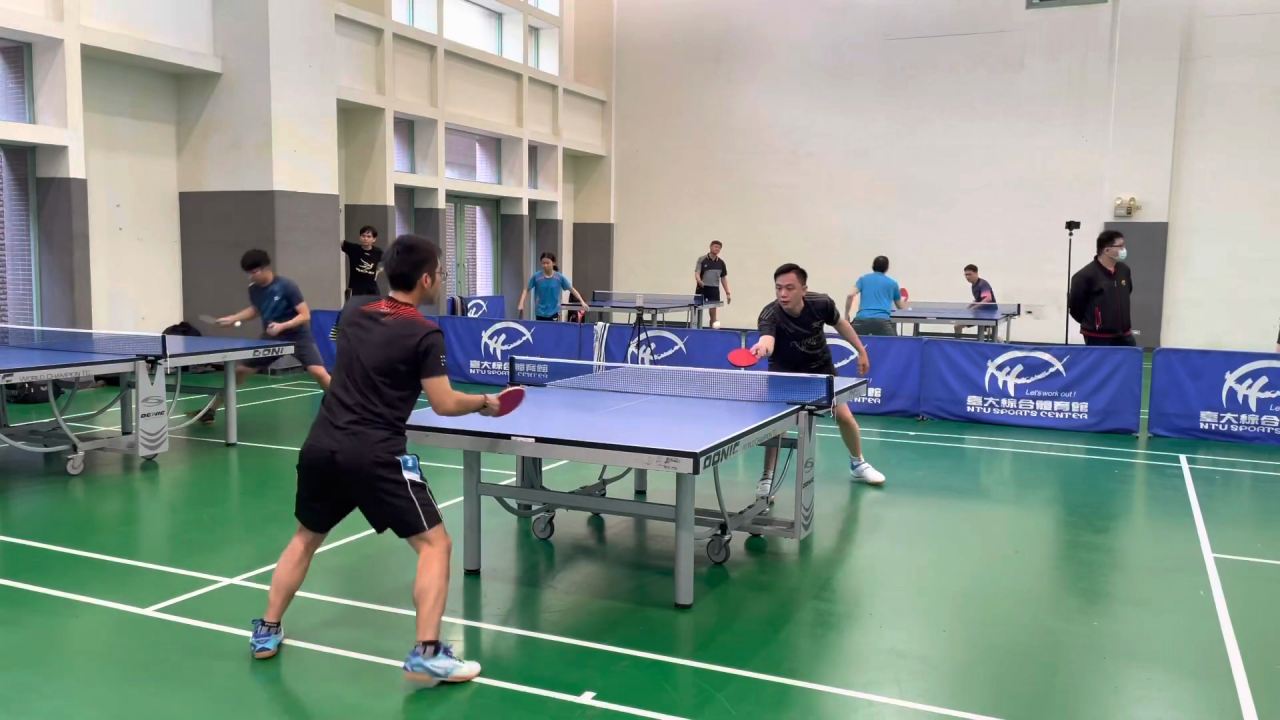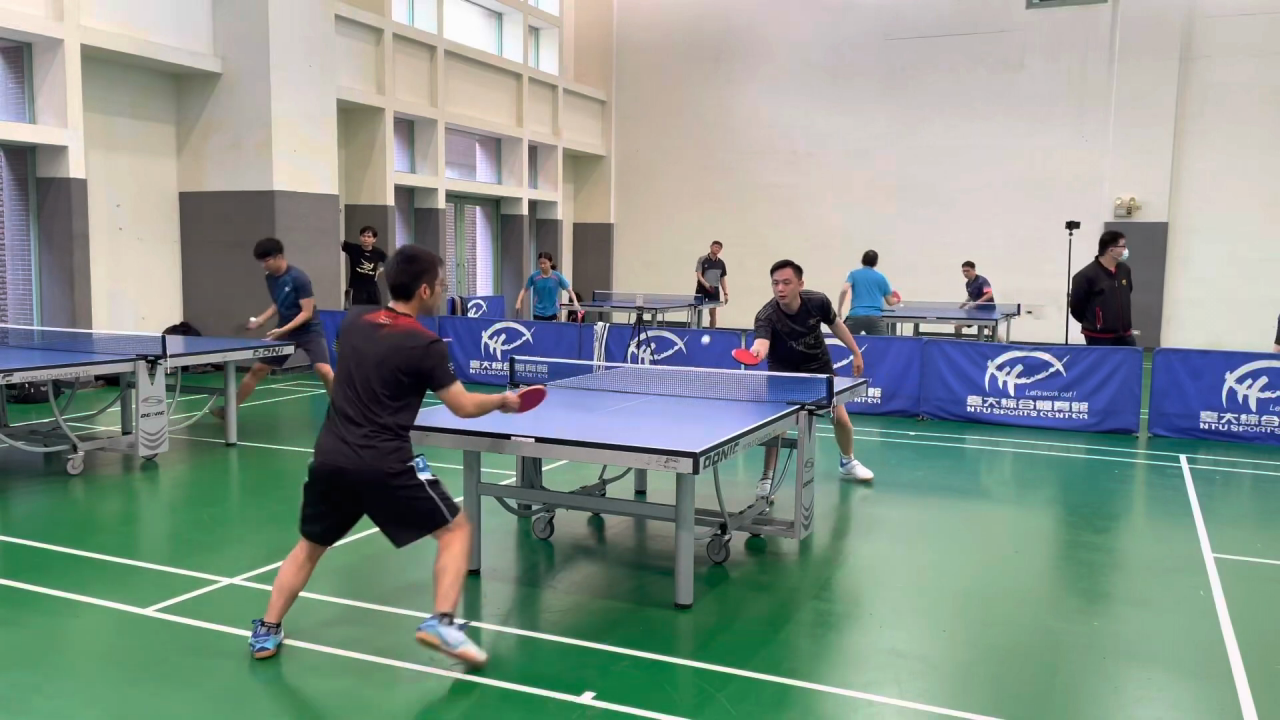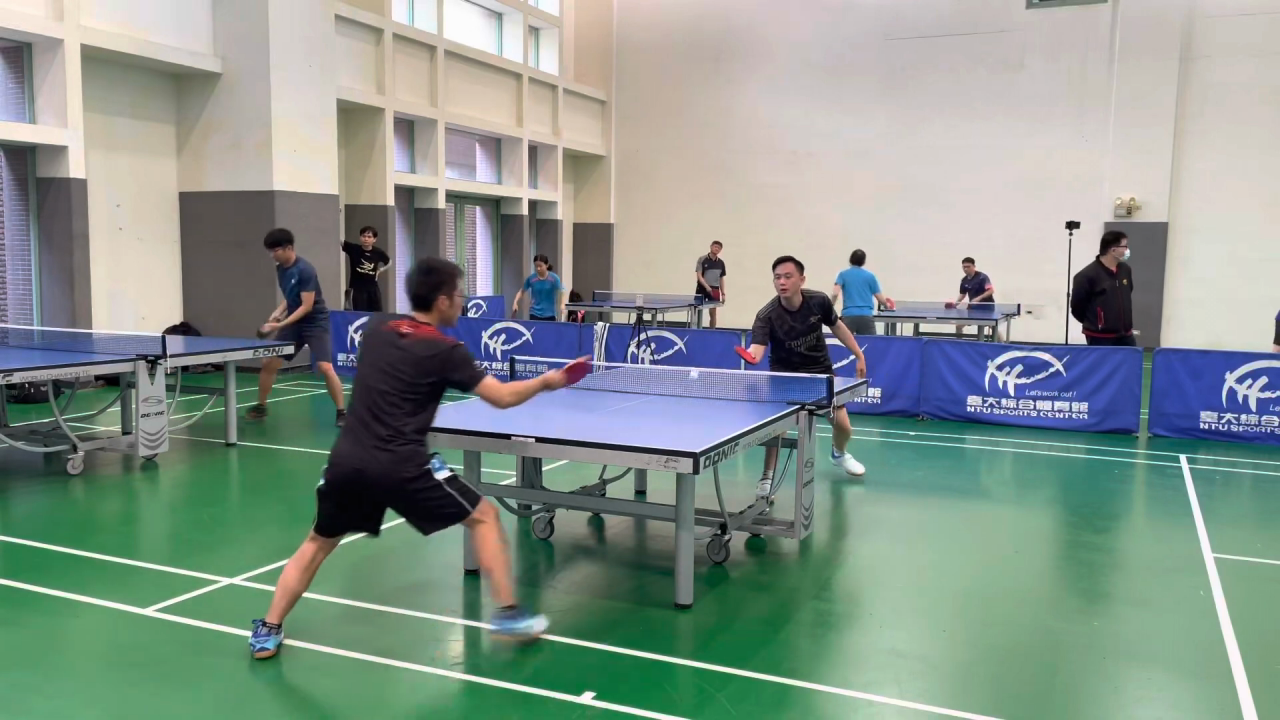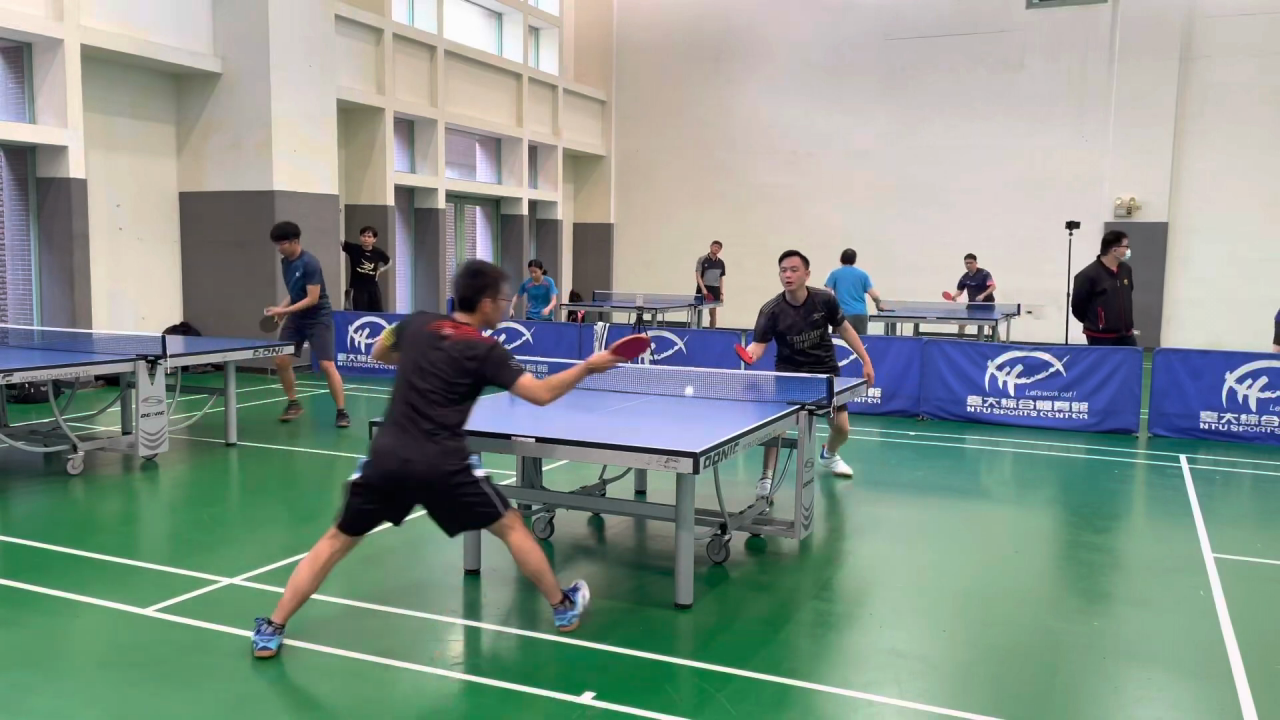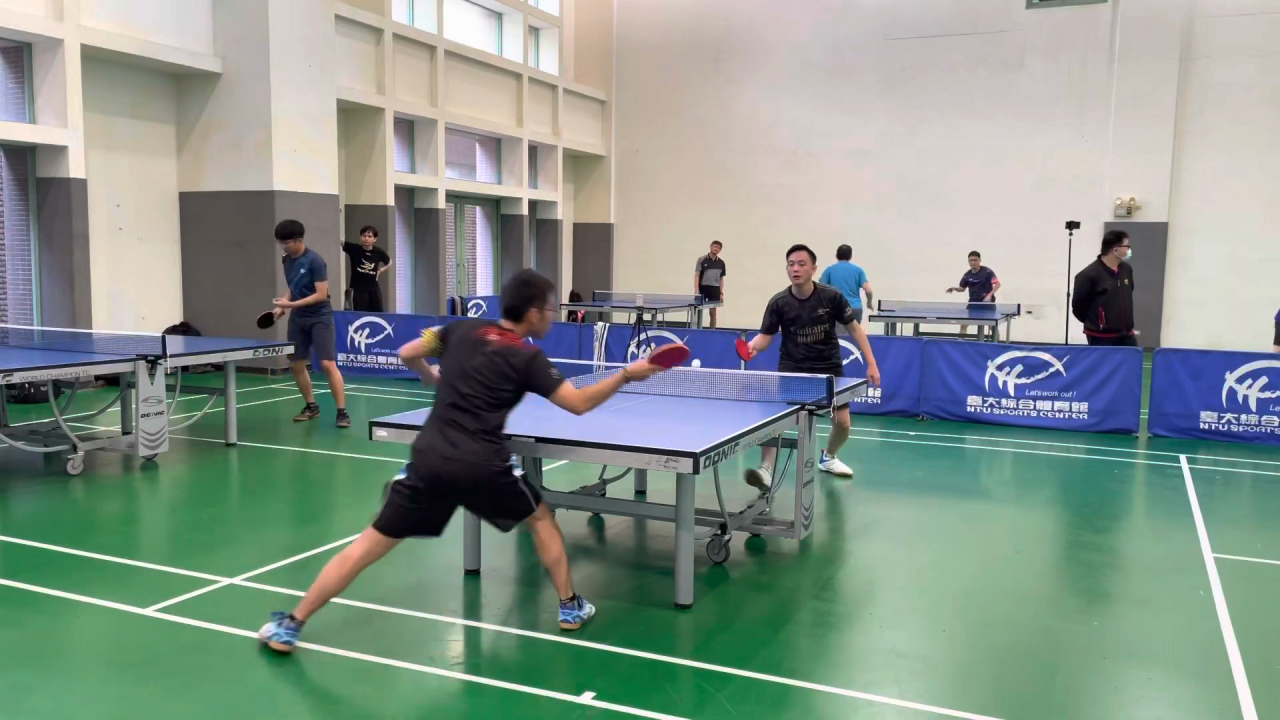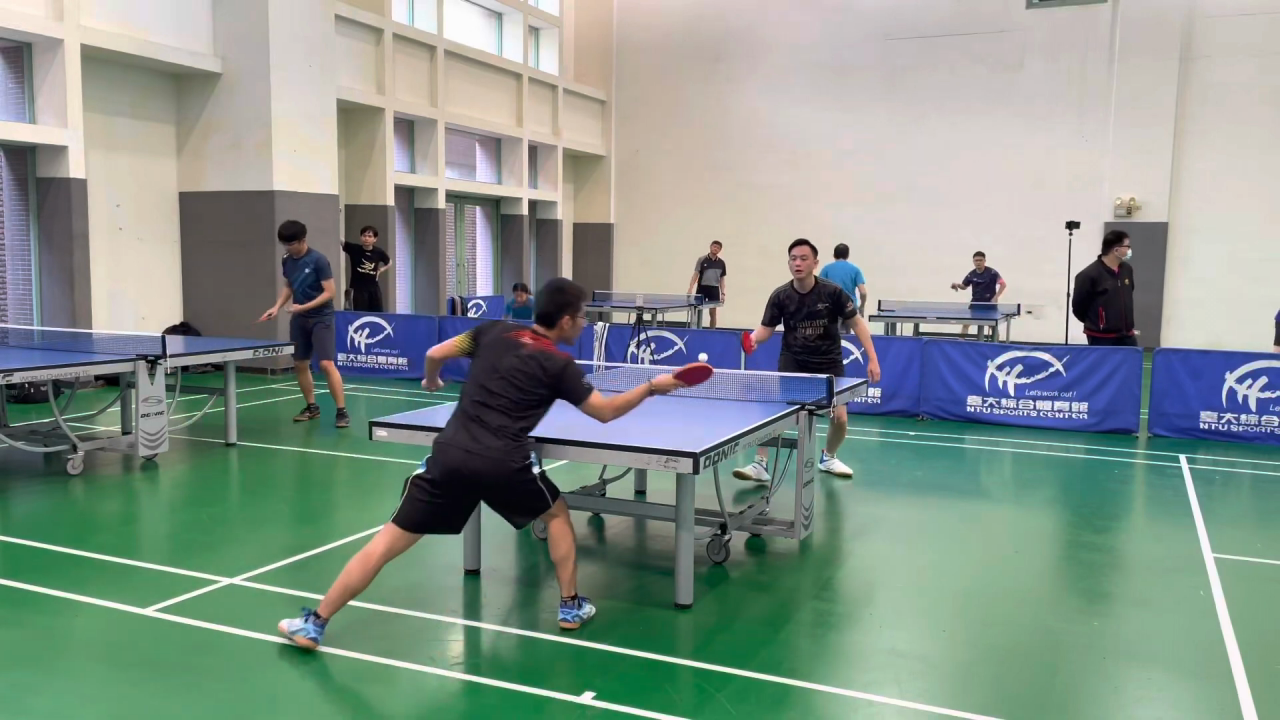
dt=0.1s
person 1, frame 1
left shoulder: (352, 312)
right shoulder: (425, 334)
right elbow: (445, 404)
right wrist: (484, 403)
left hip: (320, 445)
right hip: (376, 454)
left knee: (306, 537)
right knee: (434, 544)
left ankle: (266, 631)
right ankle: (427, 652)
person 1, frame 2
left shoulder: (355, 321)
right shoulder: (424, 344)
right elbow: (462, 407)
right wrist: (503, 401)
left hip: (330, 458)
right hip: (385, 464)
left knee: (310, 546)
right knee: (457, 529)
left ankle: (266, 633)
right ankle: (442, 621)
person 1, frame 3
left shoulder: (377, 330)
right shoulder: (446, 351)
right elbow: (501, 397)
right wrist: (544, 382)
left hip: (347, 461)
right hip: (403, 467)
left knee: (316, 543)
right knee: (485, 518)
left ankle: (267, 632)
right ankle: (508, 614)
person 1, frame 4
left shoulder: (417, 324)
right shoulder: (485, 350)
left elbow: (378, 352)
right elbow: (541, 392)
right wrist: (589, 365)
left hip: (386, 458)
right hip: (441, 466)
left knee: (335, 542)
right knee: (511, 524)
left ankle: (270, 631)
right ankle: (563, 606)
person 1, frame 5
left shoulder: (460, 329)
right shoulder: (525, 357)
left elbow: (408, 354)
right elbow: (579, 403)
left wrist: (429, 373)
right wrist: (627, 374)
left hip: (430, 460)
right hip: (483, 467)
left knee: (370, 543)
right knee: (542, 520)
left ankle: (290, 626)
right ankle: (570, 607)
person 1, frame 6
left shoulder: (493, 330)
right shoulder: (559, 365)
left elbow: (435, 354)
right elbow: (604, 412)
left wrist: (430, 378)
right wrist: (653, 386)
left hip: (450, 455)
right hip: (503, 465)
left knee: (390, 540)
right knee: (557, 515)
left ankle: (314, 622)
right ankle: (570, 605)
person 2, frame 1
left shoulder: (821, 303)
right shoulder: (770, 315)
left elbow: (840, 323)
right elbow: (766, 343)
left wrist: (861, 351)
right wrist: (760, 349)
left hip: (820, 366)
right hip: (785, 371)
left knee: (845, 417)
left ankle: (858, 463)
right ankle: (767, 478)
person 2, frame 2
left shoulder: (818, 301)
right shoulder: (766, 315)
left elbow: (835, 324)
right elbow: (761, 347)
left wrist: (856, 352)
right wrist: (755, 354)
left hip: (820, 368)
right hip: (785, 372)
left knee: (842, 421)
left ankle: (848, 461)
right ankle: (768, 478)
person 2, frame 3
left shoulder: (819, 301)
right shoulder: (767, 315)
left elbow: (837, 326)
right elbow: (757, 350)
left wrist: (859, 355)
right wrist: (751, 354)
left hip: (820, 370)
right hip: (785, 373)
left knee: (843, 425)
left ankle: (839, 453)
right ankle: (767, 479)
person 2, frame 4
left shoulder: (825, 300)
right shoulder: (771, 309)
left elbow: (844, 329)
right elbow: (758, 346)
left wrist: (865, 360)
right wrist: (749, 355)
left hip: (824, 371)
right hip: (789, 371)
left knee: (841, 427)
left ankle: (828, 455)
right ankle: (767, 478)
person 2, frame 5
left shoulder: (832, 296)
right shoulder: (778, 303)
left elbow: (853, 328)
right elbow: (765, 338)
left wrist: (871, 363)
right wrist: (753, 346)
left hip: (828, 368)
right hip: (792, 367)
left knee: (843, 424)
left ankle: (828, 458)
right ankle: (766, 470)
person 2, frame 6
left shoulder: (833, 292)
right shoulder: (780, 296)
left elbow: (856, 322)
right elbow: (765, 329)
left wrist: (872, 358)
right wrist: (753, 339)
left hip: (828, 362)
right hip: (793, 359)
left knee: (839, 417)
left ankle: (828, 458)
right ankle: (760, 465)
person 3, frame 1
left shoulder: (286, 286)
right shoulder: (253, 289)
left elbow: (305, 316)
left wrist: (282, 326)
right wrist: (233, 319)
left hip: (298, 337)
right hip: (271, 340)
left knee: (319, 373)
right knee: (238, 371)
right ankle: (210, 411)
person 3, frame 2
left shoulder: (299, 278)
right shoulder: (270, 278)
left elbow: (307, 312)
left wrist: (283, 330)
right wrist: (260, 319)
left hip: (308, 330)
right hip: (282, 332)
left knee: (324, 370)
right knee: (258, 369)
person 3, frame 3
left shoulder: (304, 270)
right shoulder: (280, 268)
left elbow: (307, 306)
left wrist: (280, 324)
right wrist: (278, 313)
left hip: (316, 324)
right hip: (293, 325)
left knee: (324, 368)
right knee: (269, 364)
left ankle: (342, 412)
right ankle: (261, 406)
person 3, frame 4
left shoulder: (310, 264)
right shoulder: (285, 261)
left elbow: (312, 299)
left wrist: (286, 309)
right wrist: (283, 307)
left hip: (318, 319)
right hip: (295, 320)
left knee: (326, 365)
right knee: (281, 362)
left ankle: (341, 412)
right ankle: (293, 403)
person 3, frame 5
left shoulder: (315, 261)
right shoulder: (286, 259)
left elbow: (321, 295)
left wrist: (291, 304)
right wrist: (283, 307)
left hip: (320, 318)
right hip: (298, 319)
left knee: (327, 365)
right knee: (297, 365)
left ankle: (342, 411)
right ankle: (311, 406)
person 3, frame 6
left shoulder: (318, 260)
right shoulder: (287, 260)
left elbow: (329, 293)
left wrist: (303, 308)
right wrist: (277, 307)
left hip: (320, 318)
right hip: (299, 320)
left knee: (326, 365)
right knee: (300, 365)
left ankle: (342, 412)
right ankle: (312, 407)
